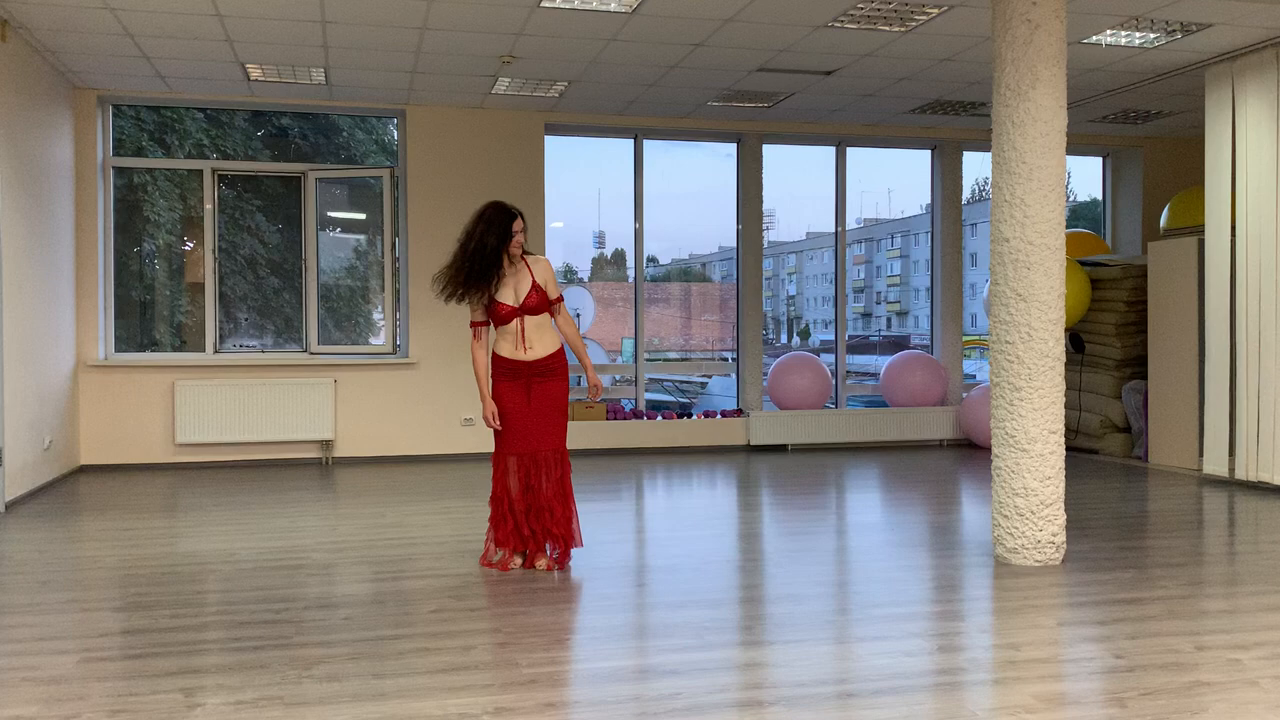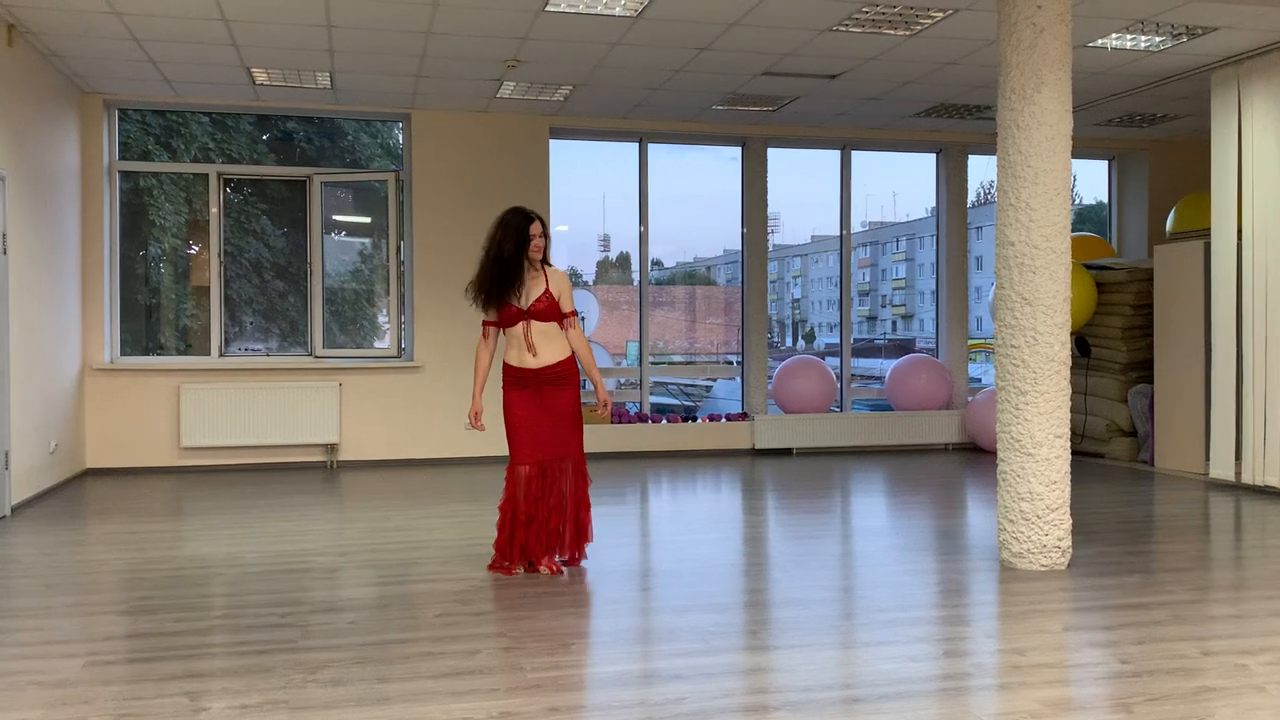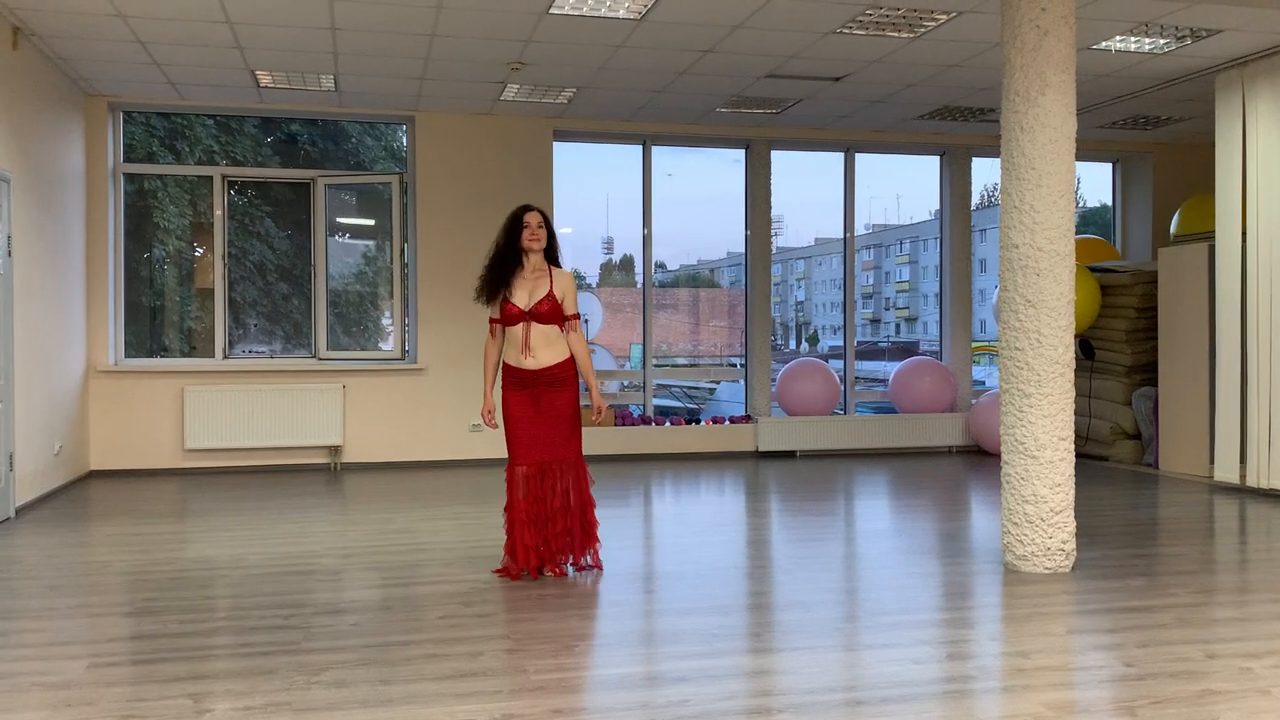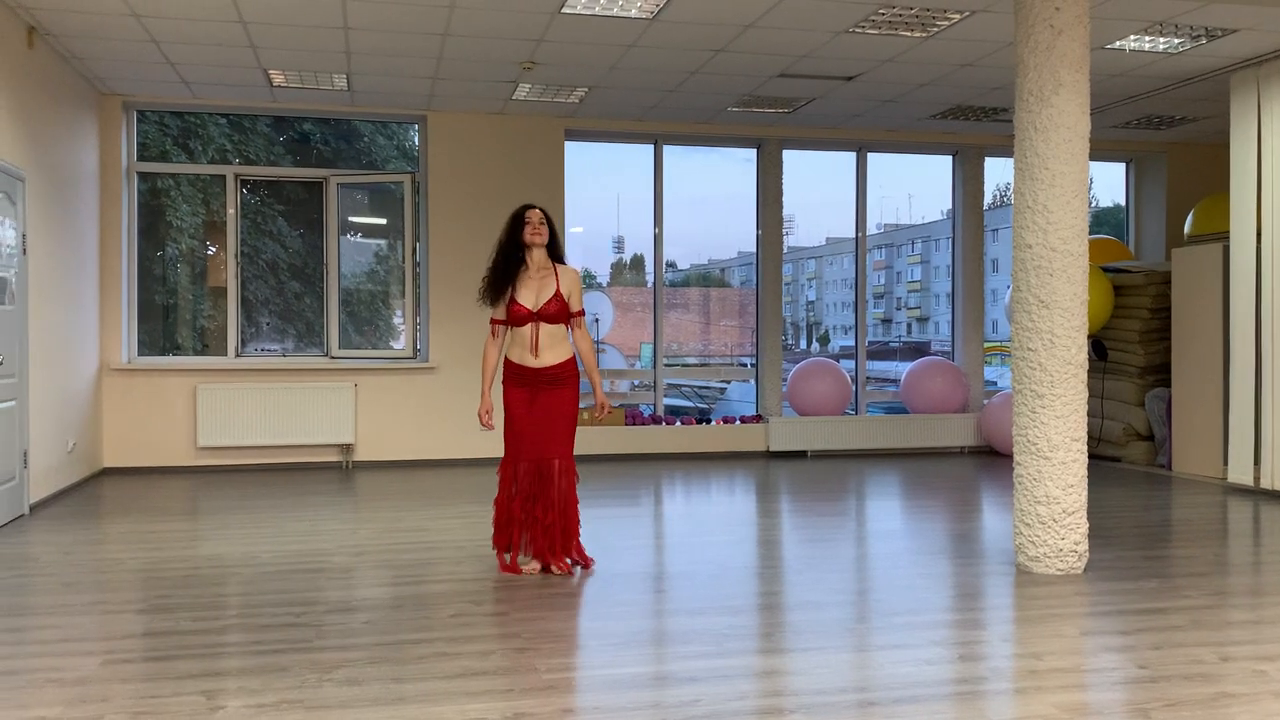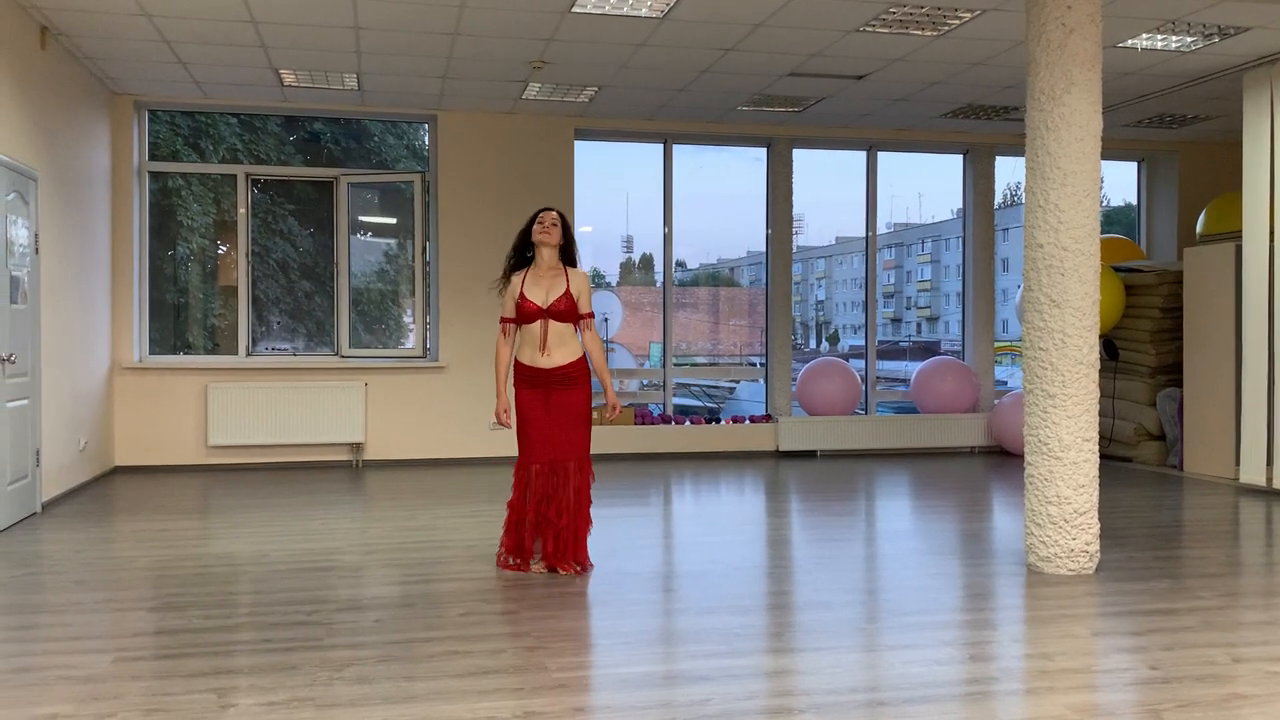
dt=0.5s
person 1, frame 1
left shoulder: (541, 267)
right shoulder: (480, 283)
left elbow: (563, 319)
right elbow: (479, 342)
left wrist: (588, 367)
right wrist: (485, 397)
left hip: (550, 372)
right hip: (508, 376)
left knee: (547, 456)
right knee: (511, 457)
left ankle: (542, 547)
right ankle: (510, 545)
person 1, frame 2
left shoulder: (557, 279)
right shoulder: (498, 284)
left elbow: (575, 333)
right elbow: (487, 342)
left wrist: (598, 383)
right wrist: (476, 396)
left hip: (561, 380)
right hip: (518, 385)
left knee: (557, 463)
right knee: (524, 466)
left ankle: (547, 550)
right ankle: (517, 551)
person 1, frame 3
left shoulder: (563, 280)
right shoulder: (503, 282)
left elbow: (575, 336)
right elbow: (494, 339)
left wrist: (593, 388)
right wrist: (487, 394)
left hip: (559, 382)
right hip: (517, 386)
left knee: (560, 464)
right knee: (523, 467)
left ankle: (554, 553)
right ankle: (524, 554)
person 1, frame 4
left shoulder: (568, 277)
right shoulder: (507, 281)
left elbow: (580, 333)
right elbow: (495, 339)
left wrist: (597, 386)
right wrist: (485, 394)
left hip: (561, 381)
right hip: (519, 383)
left knee: (557, 462)
right knee: (522, 463)
left ankle: (557, 551)
right ankle: (530, 550)
person 1, frame 5
left shoulder: (577, 279)
right shoulder: (515, 281)
left elbow: (590, 334)
right elbow: (505, 339)
left wrist: (608, 387)
right wrist: (501, 394)
left hip: (572, 381)
right hip: (530, 383)
left knee: (569, 464)
right knee: (535, 464)
left ankle: (566, 553)
right ankle: (537, 551)
